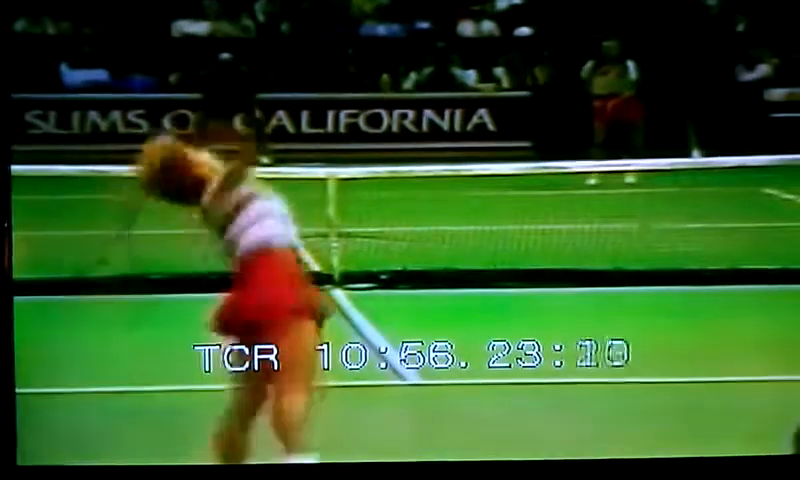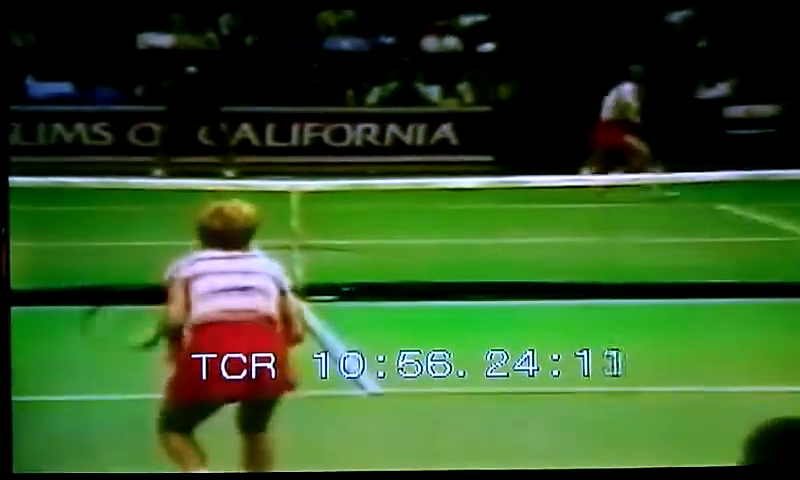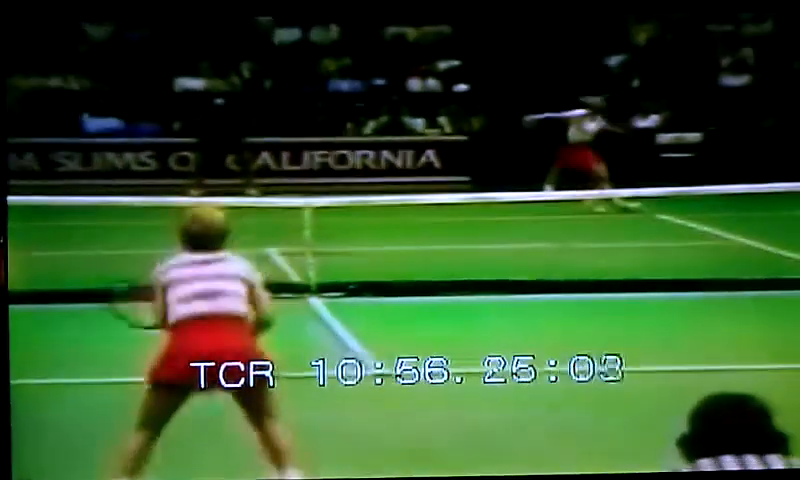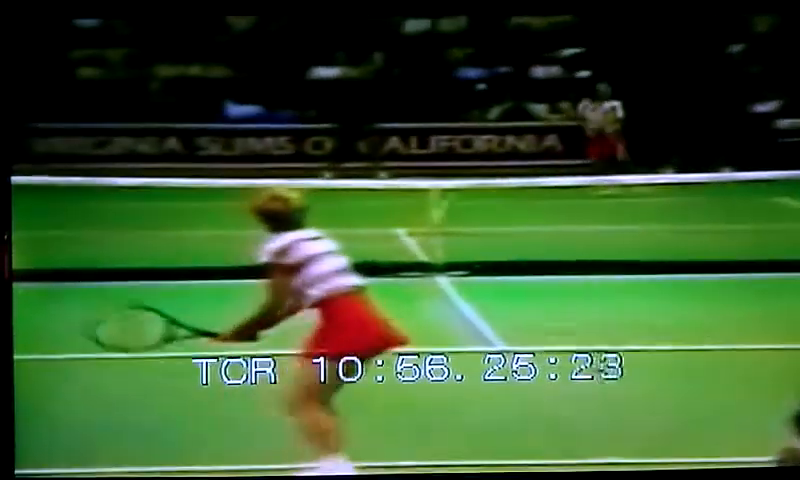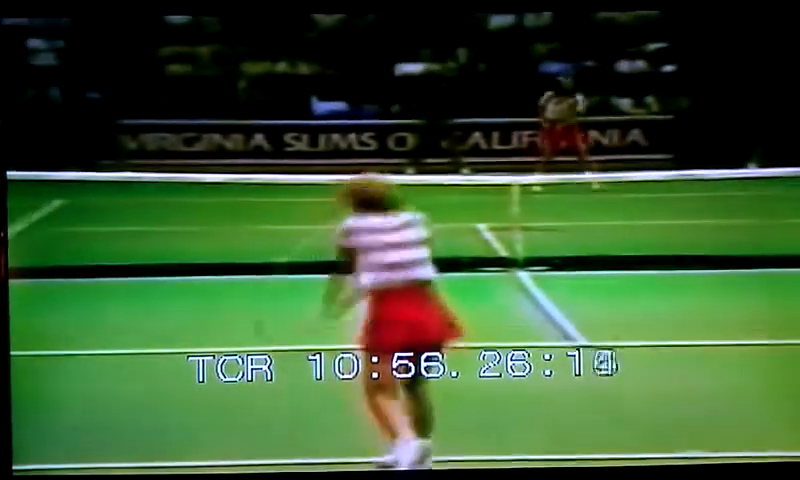
dt=0.7s
person 1, frame 1
left shoulder: (225, 192)
right shoulder: (221, 196)
right hip: (273, 285)
left knee: (248, 400)
right knee: (295, 385)
right ankle: (296, 457)
person 1, frame 2
left shoulder: (185, 266)
right shoulder: (270, 266)
left elbow: (175, 320)
right elbow: (297, 331)
left wrist: (175, 346)
left hip: (209, 358)
right hip: (265, 358)
left knee: (172, 428)
right knee: (254, 430)
person 1, frame 3
left shoulder: (168, 268)
right shoulder: (240, 266)
left elbow: (161, 318)
right elbow: (265, 317)
left hip: (185, 350)
right hip: (237, 346)
left knee: (146, 430)
right knee: (266, 421)
person 1, frame 4
left shoulder: (280, 246)
right shoulder: (316, 238)
left elbow: (276, 304)
left wrist: (242, 330)
right wrist: (255, 328)
left hip: (344, 323)
right hip: (360, 317)
left knee: (302, 404)
right knee: (314, 400)
right ankle: (335, 465)
person 1, frame 5
left shoulder: (353, 227)
right shoulder: (415, 221)
left elbow: (345, 269)
left hip: (390, 313)
right hip: (428, 310)
left knee: (379, 392)
right knee: (415, 388)
left ankle: (407, 444)
right ankle: (419, 448)
